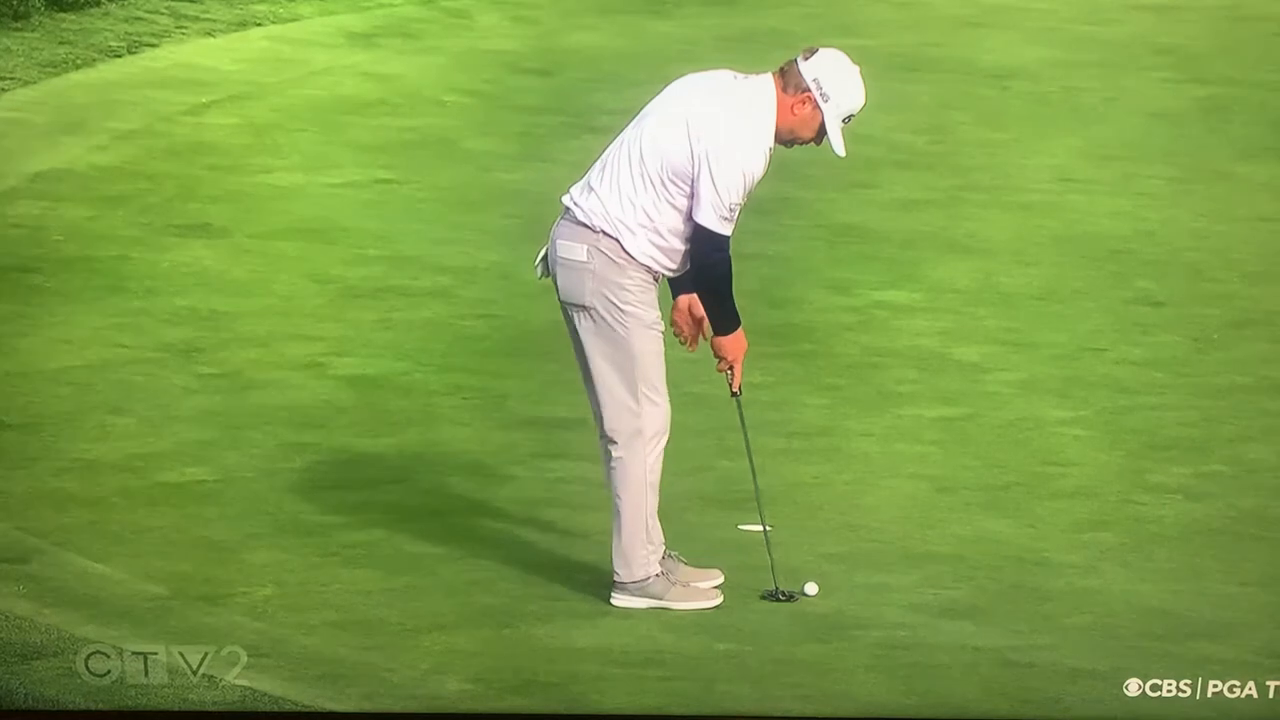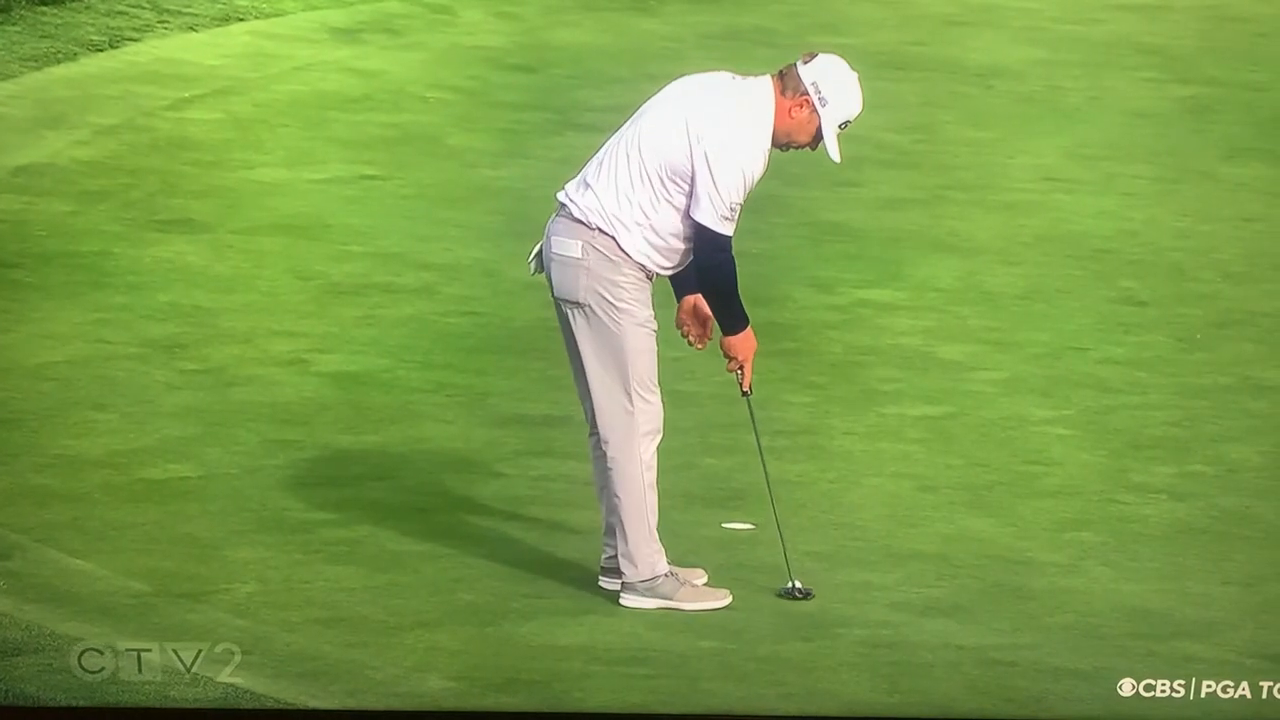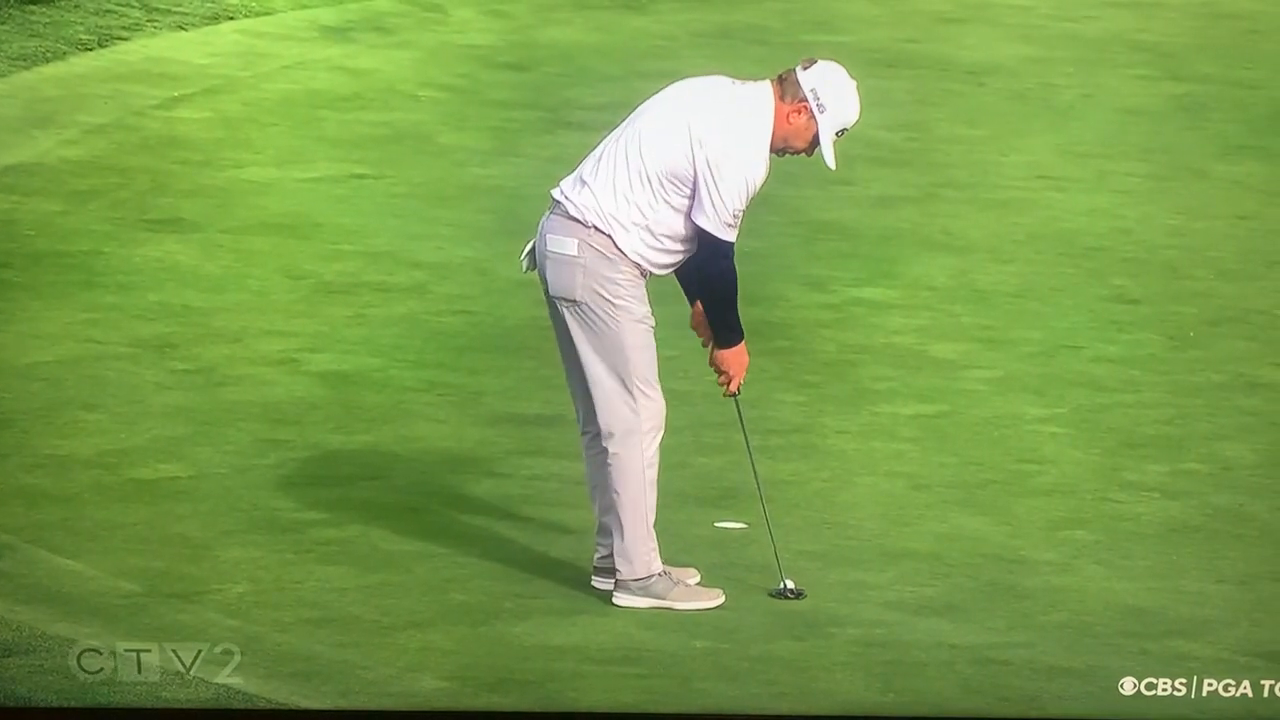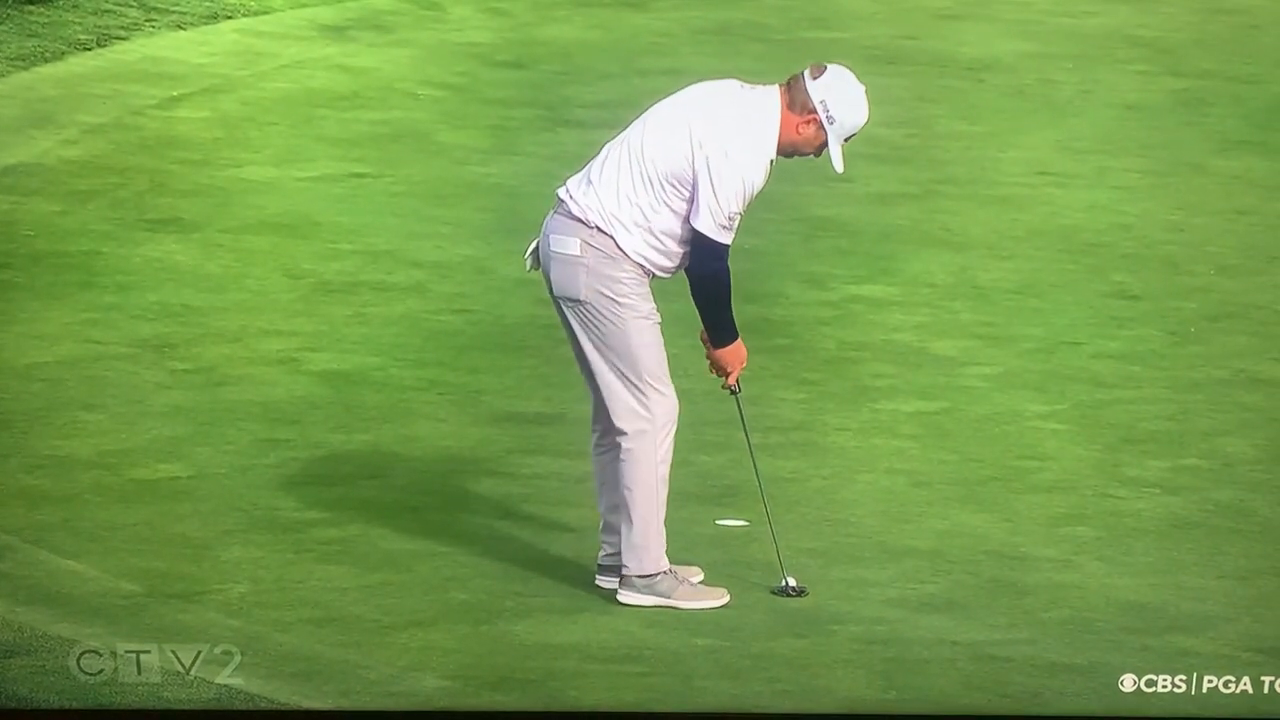
dt=0.7s
person 1, frame 1
left shoulder: (728, 92)
right shoulder: (741, 136)
right elbow: (711, 248)
left wrist: (683, 291)
right wrist: (727, 327)
left hip: (589, 244)
right hip: (608, 257)
left knee: (631, 416)
right knee: (639, 422)
left ankle: (645, 555)
right ankle: (638, 577)
person 1, frame 2
left shoulder: (728, 94)
right shoulder: (740, 135)
right elbow: (712, 247)
left wrist: (688, 291)
right wrist: (737, 328)
left hip: (581, 243)
right hip: (603, 258)
left knee: (615, 418)
right knee: (634, 421)
left ankle: (624, 558)
right ankle: (645, 575)
person 1, frame 3
left shoulder: (728, 99)
right shoulder: (742, 141)
right elbow: (716, 256)
left wrist: (698, 298)
right wrist: (730, 340)
left hip: (570, 241)
right hip: (597, 255)
left knee: (607, 417)
right knee: (635, 417)
left ankle: (616, 557)
right ankle: (638, 574)
person 1, frame 4
left shoulder: (738, 102)
right shoulder: (743, 146)
left elbow: (698, 236)
right elbow: (707, 256)
left wrist: (718, 329)
right wrist: (724, 339)
left hip: (577, 239)
right hip: (599, 254)
left knee: (620, 412)
right knee: (649, 412)
left ankle: (621, 556)
right ankle: (644, 572)
